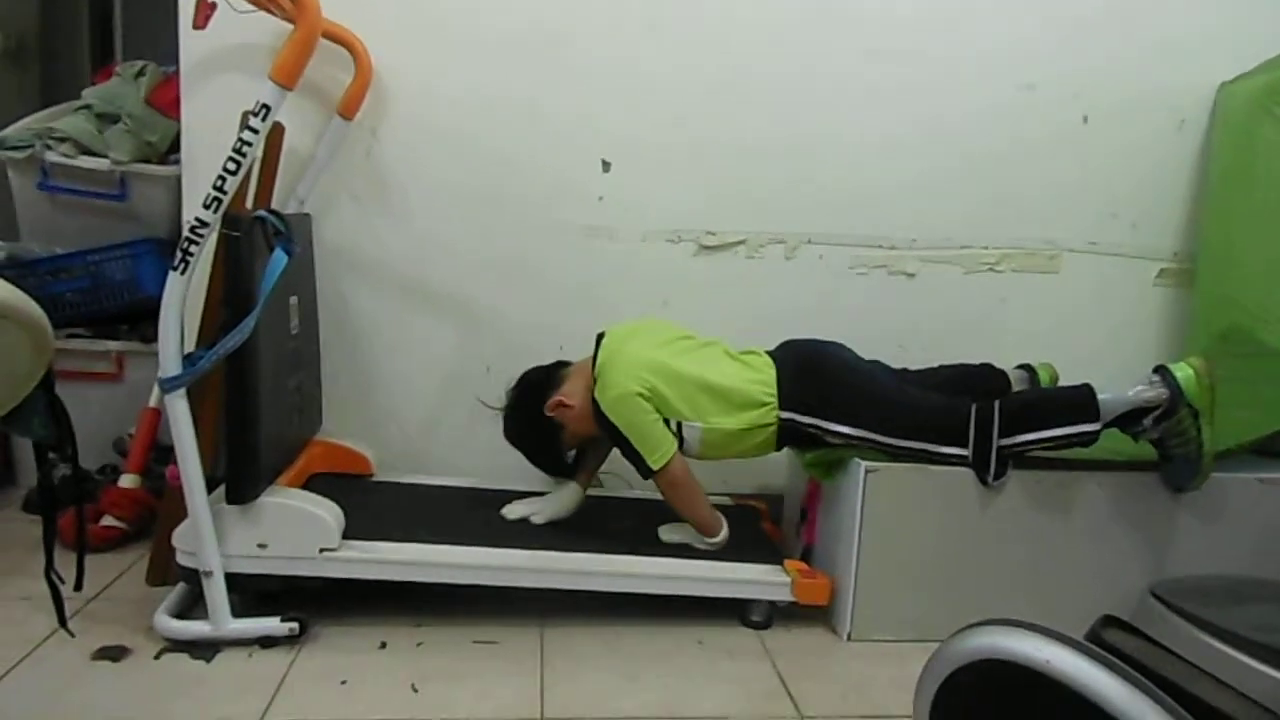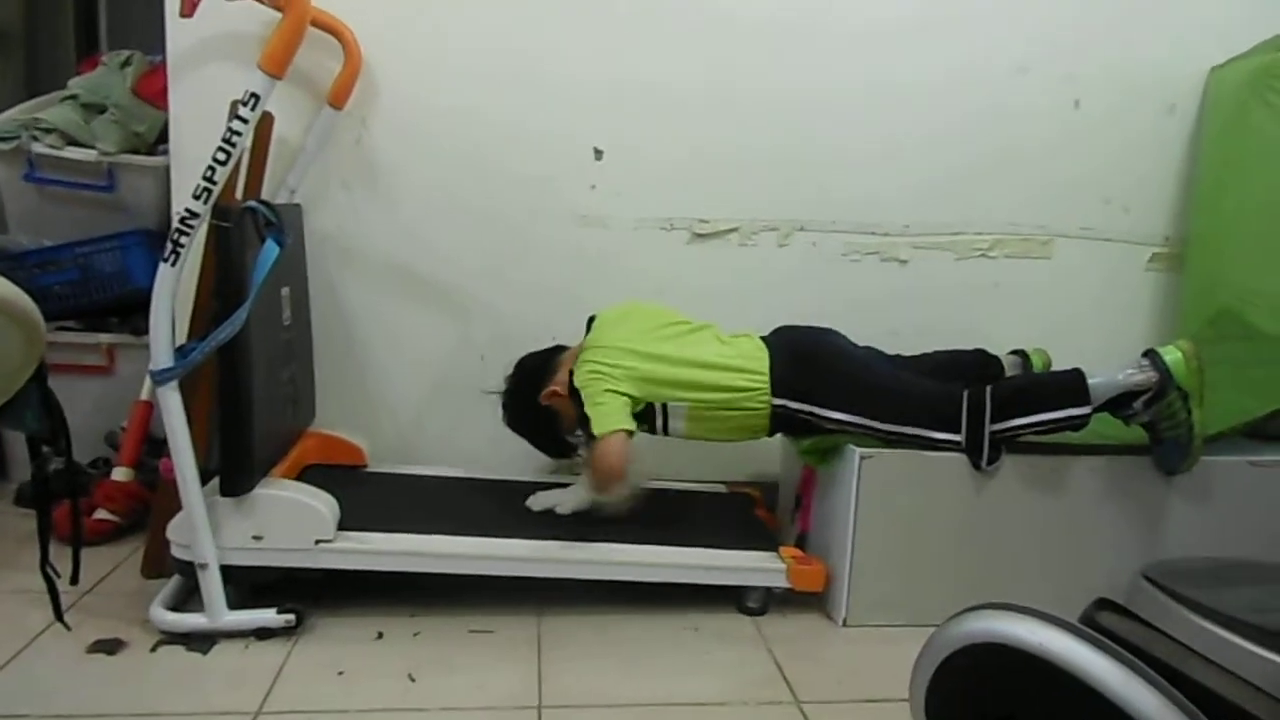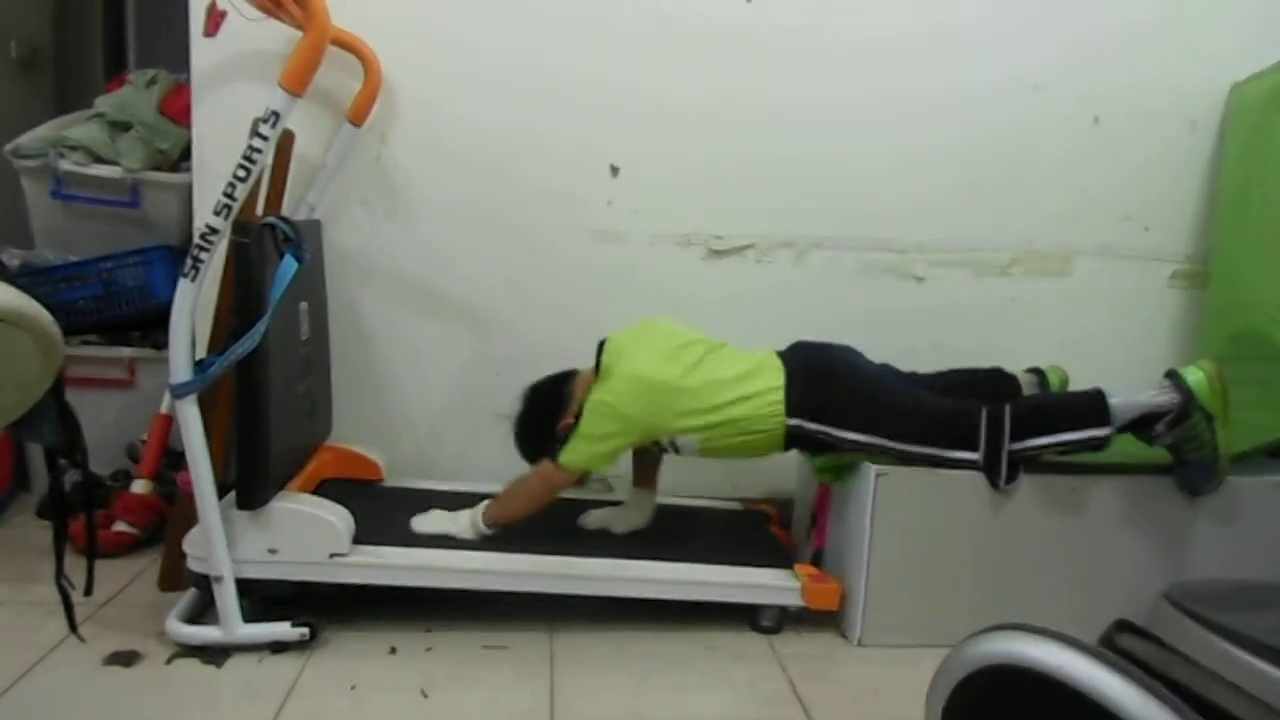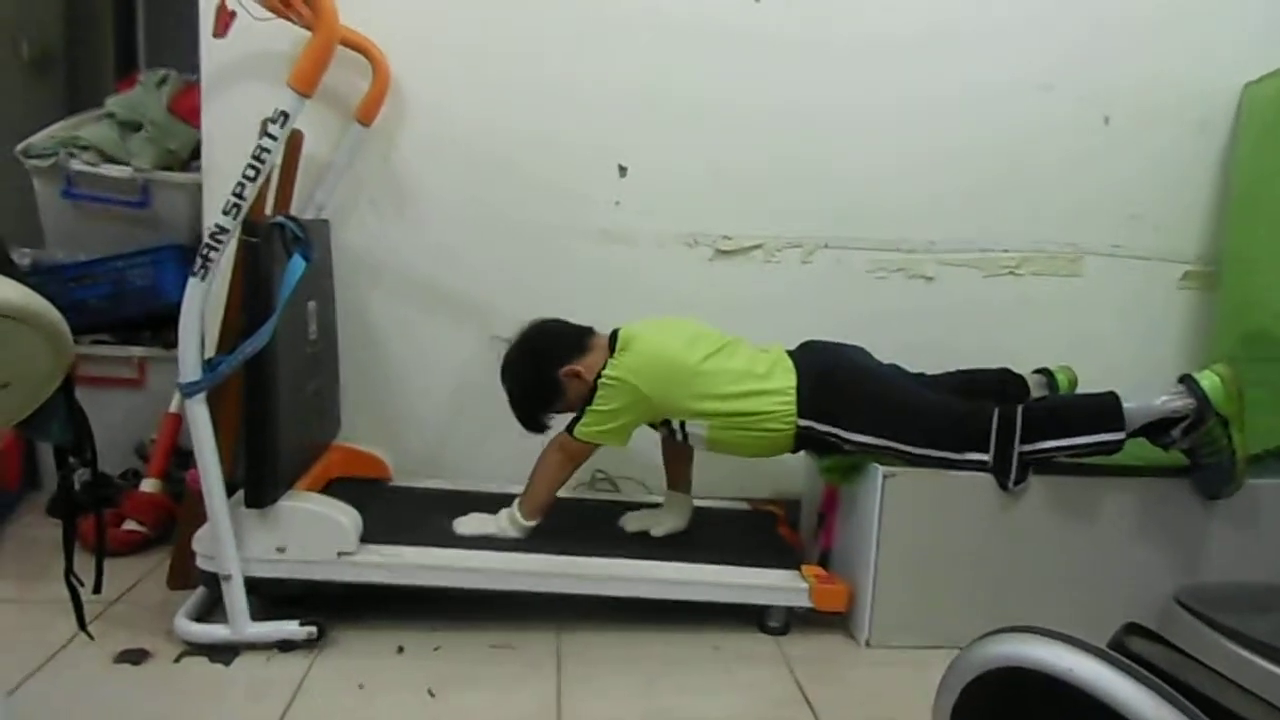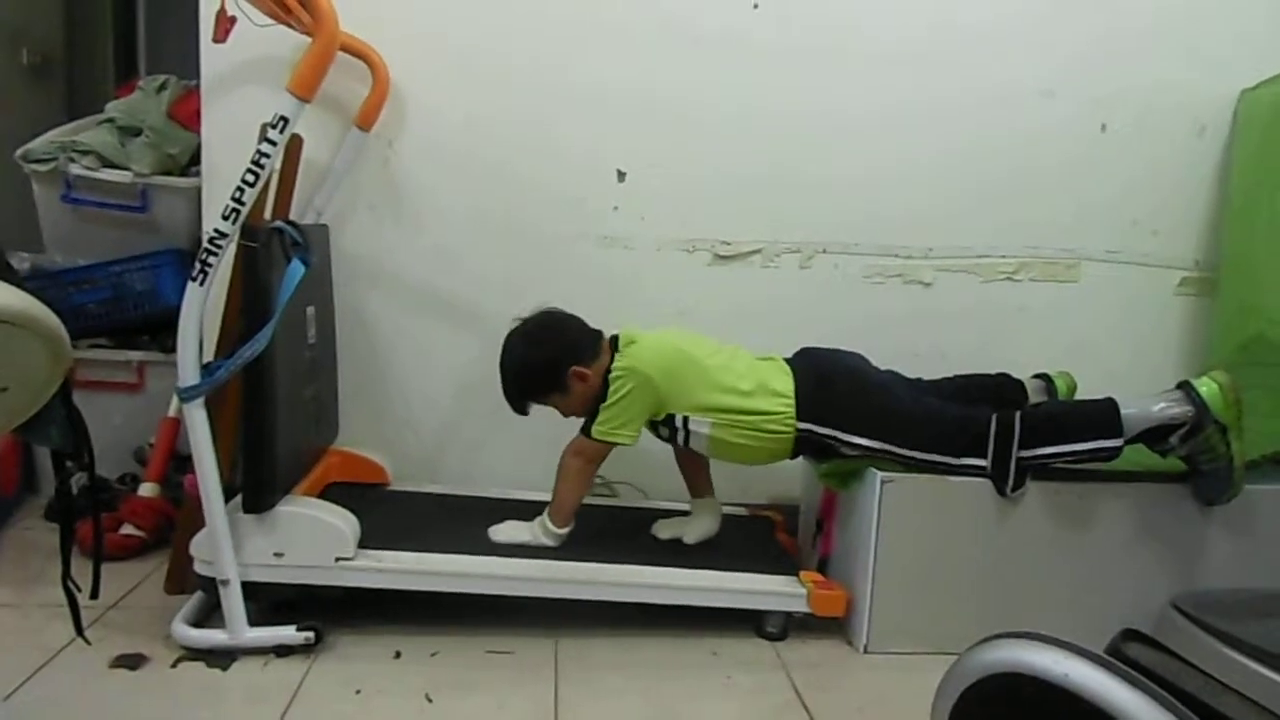
dt=0.5s
person 1, frame 1
left shoulder: (618, 391)
right shoulder: (613, 345)
left elbow: (672, 476)
right elbow: (607, 435)
left wrist: (710, 534)
right wrist: (565, 495)
left hip: (807, 401)
right hip: (800, 367)
left knee: (974, 434)
right knee: (920, 391)
left ankle: (1154, 397)
person 1, frame 2
left shoulder: (597, 372)
right shoulder: (613, 324)
left elbow: (612, 462)
right elbow: (634, 408)
left wrist: (602, 493)
right wrist: (584, 490)
left hip: (799, 387)
right hip: (794, 353)
left knee: (966, 419)
right knee: (912, 375)
left ankle: (1144, 379)
person 1, frame 3
left shoulder: (611, 402)
right shoulder: (628, 344)
left elbow: (546, 482)
left wrist: (471, 521)
right wrist: (637, 506)
left hip: (816, 405)
right hip: (807, 368)
left knee: (981, 438)
right knee: (926, 395)
left ankle: (1165, 402)
person 1, frame 4
left shoulder: (624, 378)
right shoulder: (639, 337)
left elbow: (563, 452)
right elbow: (677, 416)
left wrist: (515, 520)
right wrist: (675, 506)
left hip: (826, 406)
right hip: (816, 370)
left knee: (992, 437)
right knee: (932, 393)
left ankle: (1183, 405)
person 1, frame 5
left shoulder: (631, 371)
right shoulder: (637, 346)
left elbow: (581, 456)
right elbow: (686, 422)
left wrist: (549, 528)
right wrist: (702, 510)
left hip: (825, 413)
right hip: (815, 378)
left knee: (988, 444)
right knee: (936, 402)
left ankle: (1181, 412)
